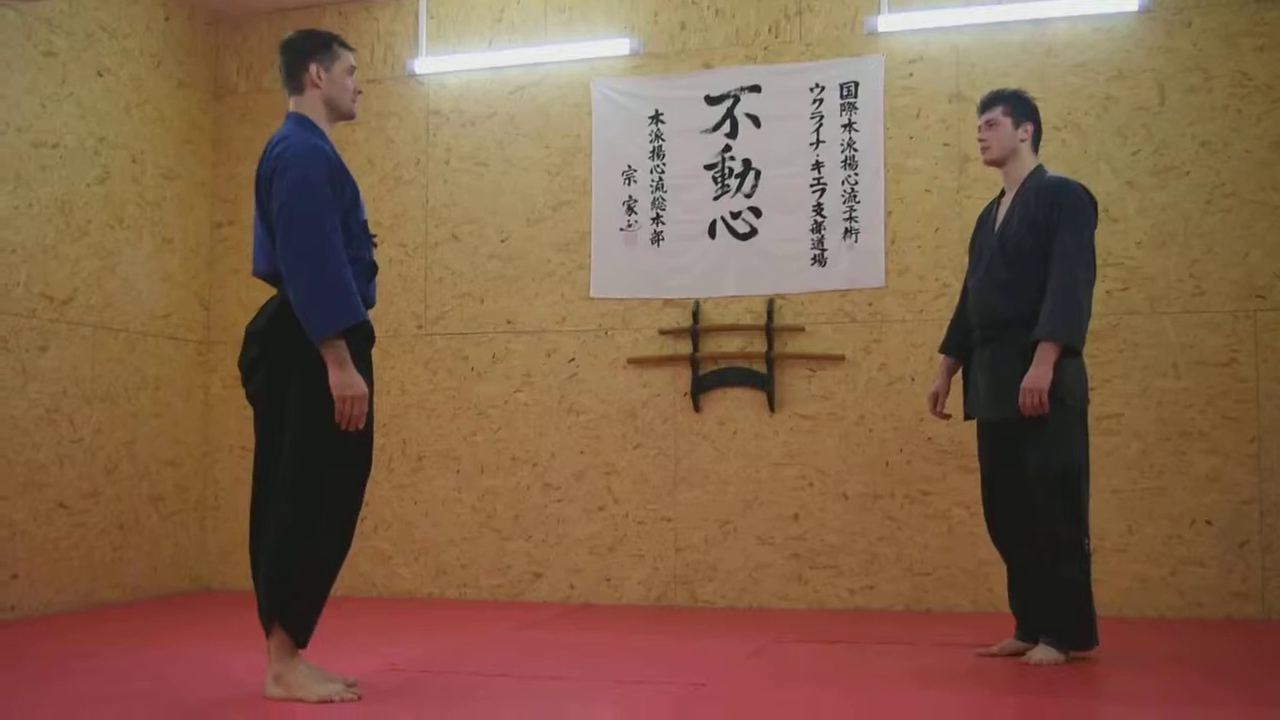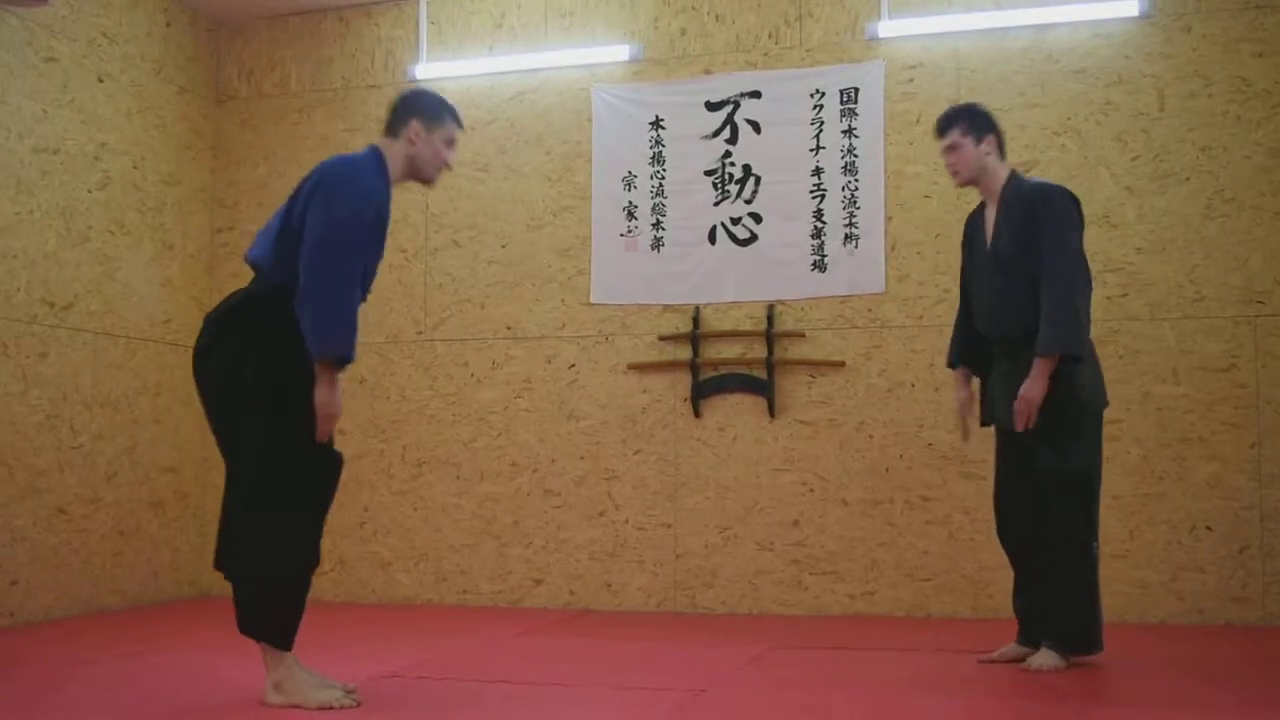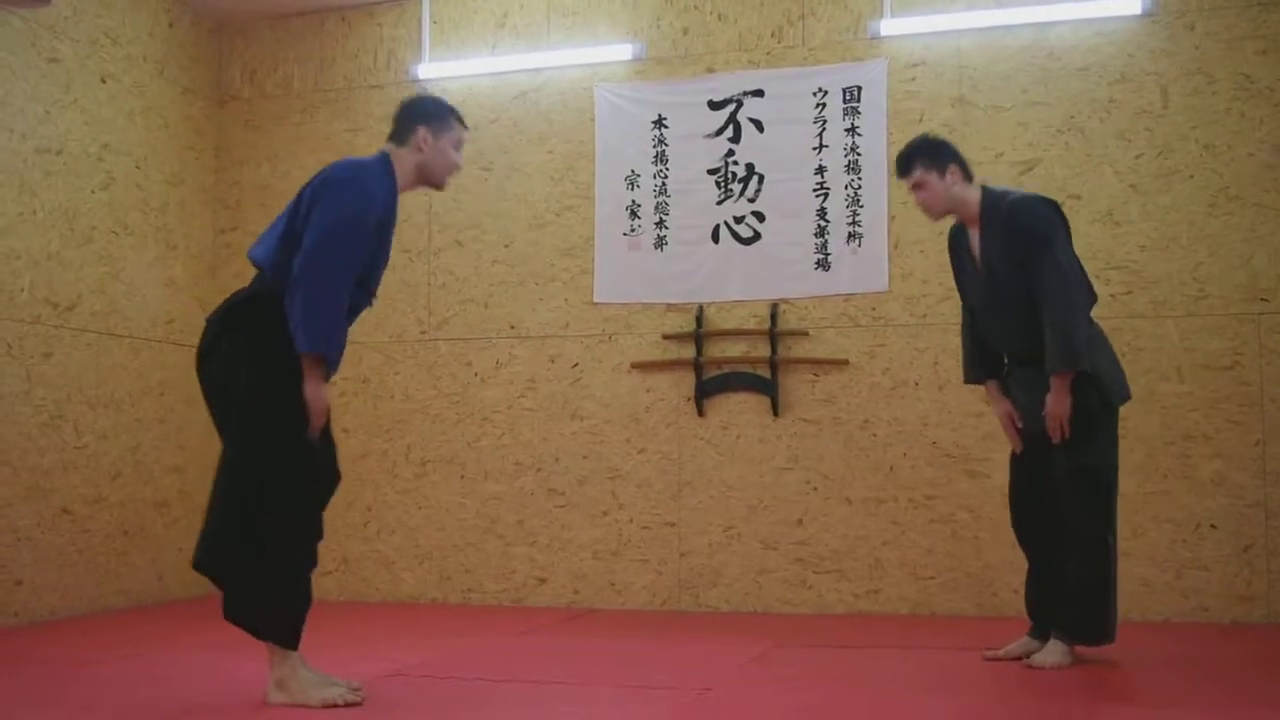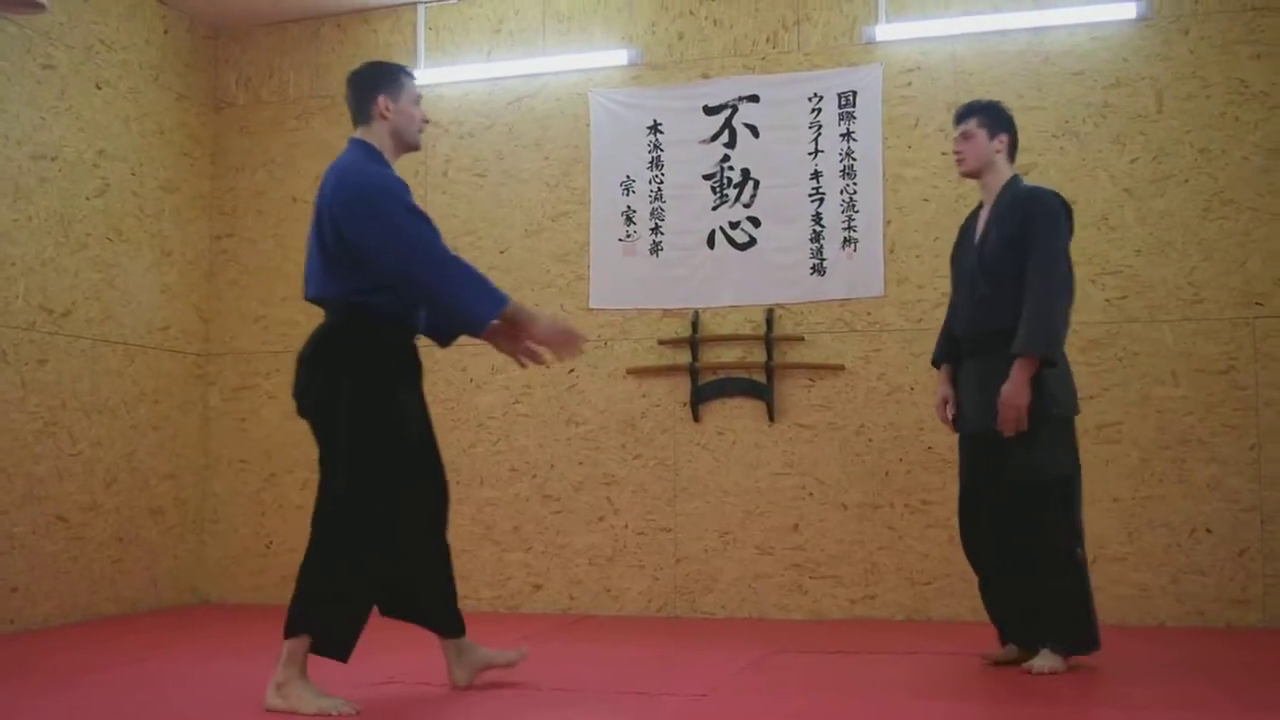
dt=0.7s
person 1, frame 1
left shoulder: (304, 152)
right shoulder: (302, 153)
right elbow: (312, 269)
right wrist: (341, 363)
left hip: (306, 348)
right hip: (313, 351)
left knee: (304, 502)
right knee: (309, 503)
left ankle: (287, 659)
right ankle: (284, 666)
person 1, frame 2
left shoulder: (361, 184)
right shoulder: (357, 182)
right elbow: (322, 285)
left wrist: (318, 376)
right wrist: (325, 380)
left hip: (261, 347)
right hip: (256, 348)
left knee: (286, 498)
right knee: (279, 500)
left ankle: (282, 663)
right ankle: (281, 672)
person 1, frame 3
left shoulder: (373, 191)
right shoulder: (360, 185)
right elbow: (316, 282)
left wrist: (313, 374)
right wrist: (315, 376)
left hip: (272, 347)
right hip: (256, 347)
left knee: (293, 497)
right knee: (278, 501)
left ankle: (288, 661)
right ankle: (285, 672)
person 1, frame 4
left shoulder: (368, 180)
right shoulder: (362, 181)
left elbow: (412, 280)
right elbow: (432, 266)
left wrist: (488, 330)
right wrist: (527, 317)
left hip: (375, 364)
right hip: (358, 367)
left knee: (416, 504)
right knee: (356, 514)
left ankle: (460, 652)
person 2, frame 1
left shoulder: (1062, 196)
right shoulder: (990, 215)
left elbow: (1070, 286)
left wrist: (1043, 363)
right wrist: (947, 370)
left hip: (1042, 378)
right hip: (994, 382)
left knee: (1054, 508)
right knee: (1007, 510)
left ankle: (1065, 633)
right ankle: (1031, 625)
person 2, frame 2
left shoulder: (1045, 202)
right shoulder: (976, 224)
left elbow: (1063, 292)
right elbow: (971, 310)
left wrist: (1040, 375)
right wrist: (964, 380)
left hip: (1059, 381)
right hip: (1010, 382)
left knee: (1065, 513)
right knee: (1016, 514)
left ankle: (1065, 638)
right ankle: (1034, 632)
person 2, frame 3
left shoulder: (1026, 215)
right shoulder: (959, 240)
left elbow: (1064, 304)
right elbow: (975, 323)
left wrist: (1061, 388)
right wrist: (996, 396)
left hip: (1079, 379)
right hip: (1028, 383)
left knee: (1081, 510)
right knee: (1031, 510)
left ankle: (1071, 632)
right ankle: (1044, 627)
person 2, frame 4
left shoulder: (1038, 206)
right shoulder: (972, 224)
left elbow: (1047, 298)
left wrist: (1019, 376)
right wrist: (946, 376)
left hip: (1028, 384)
right hip: (978, 383)
left knee: (1047, 516)
right knee: (982, 523)
left ankle: (1065, 638)
right ankle: (1020, 635)
